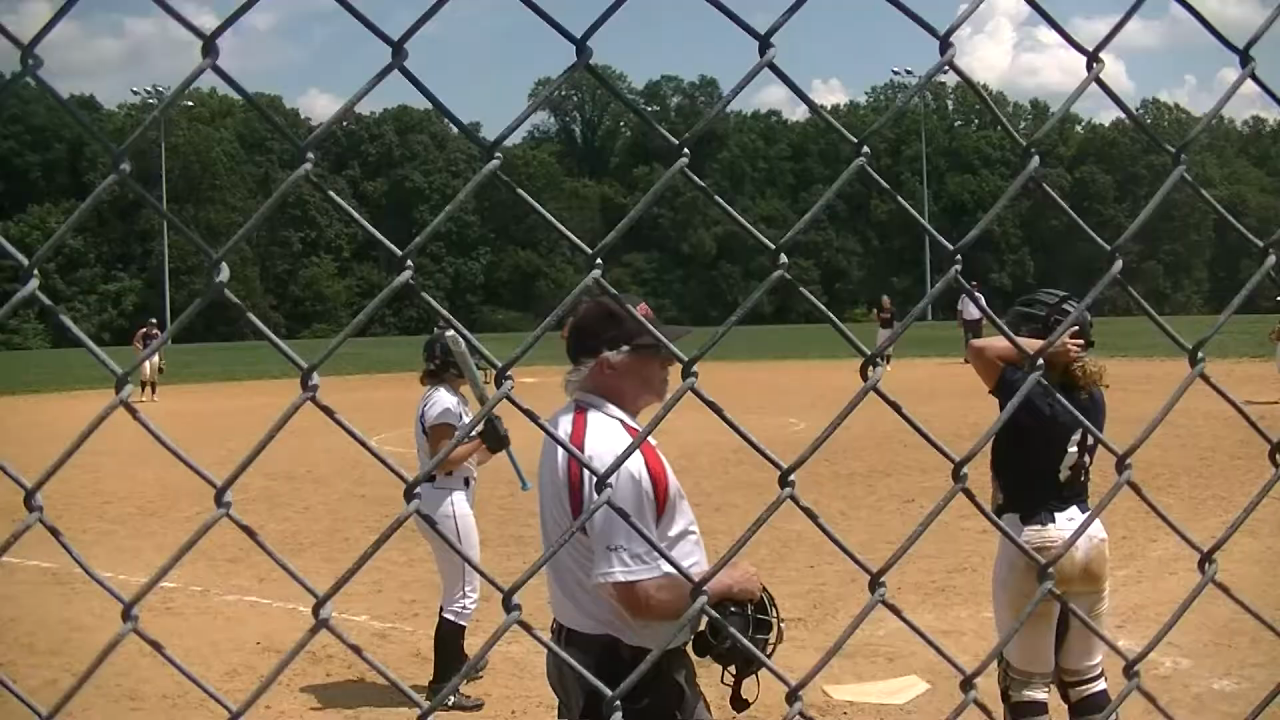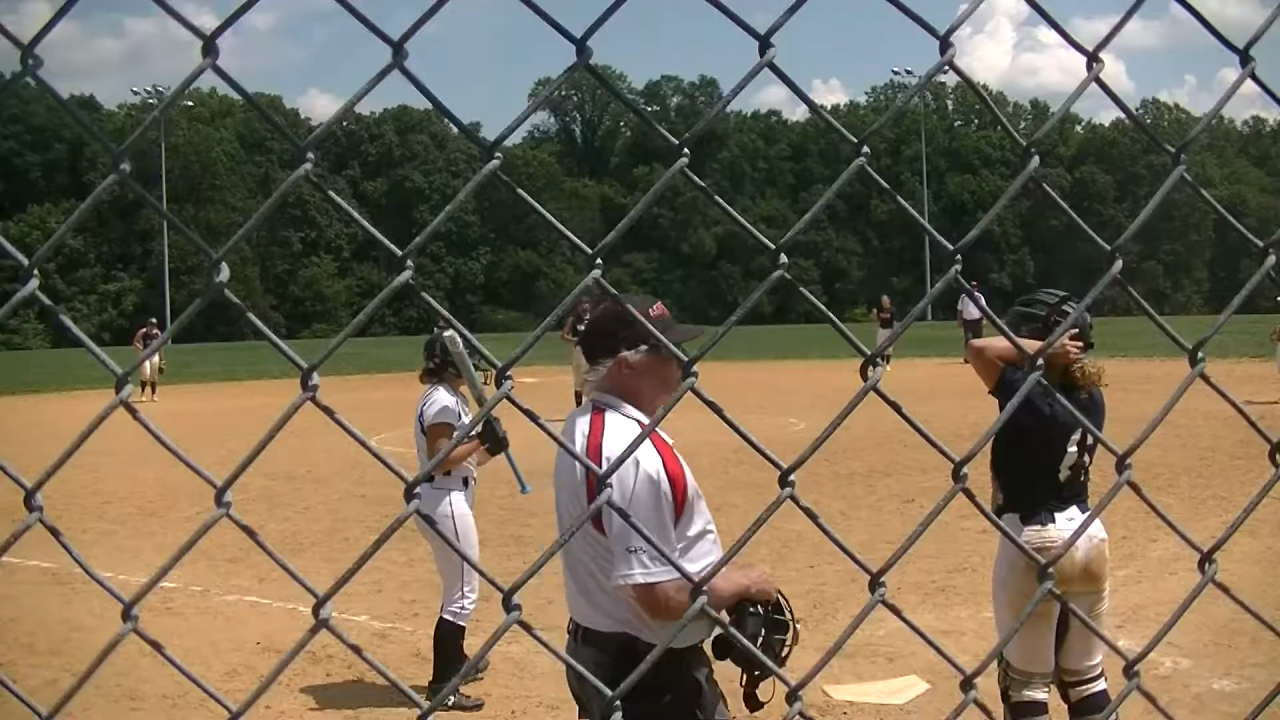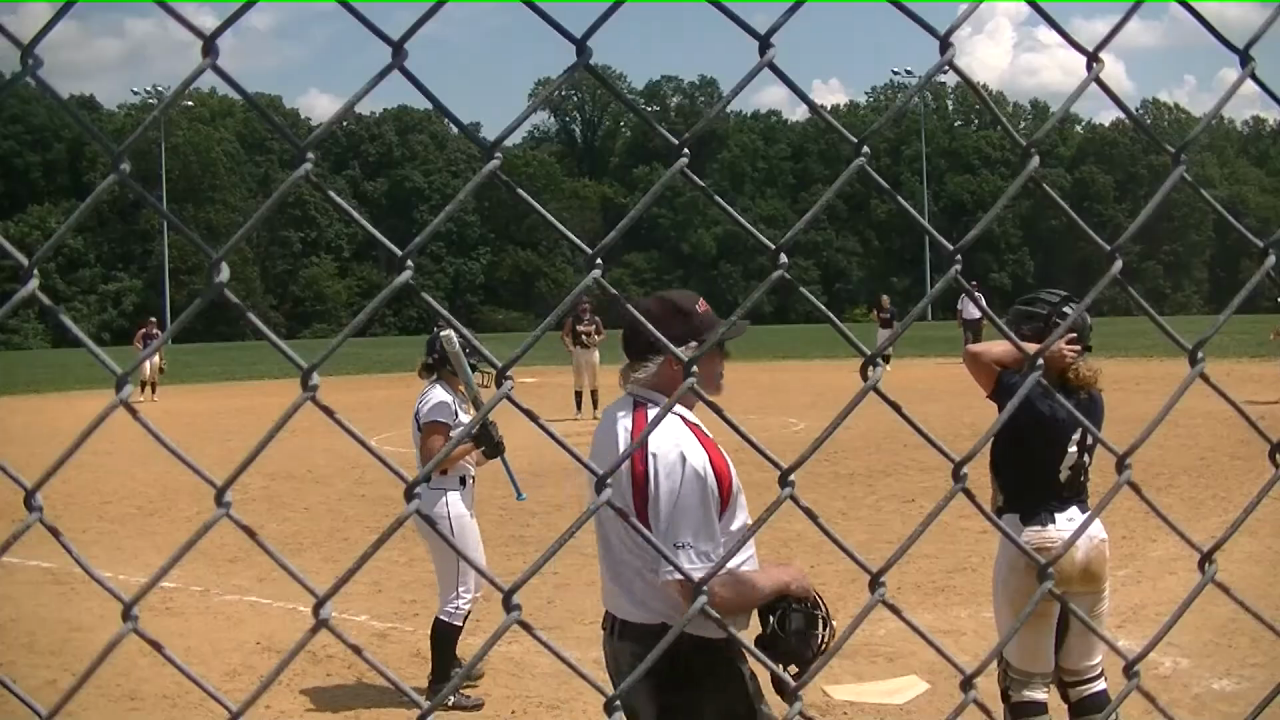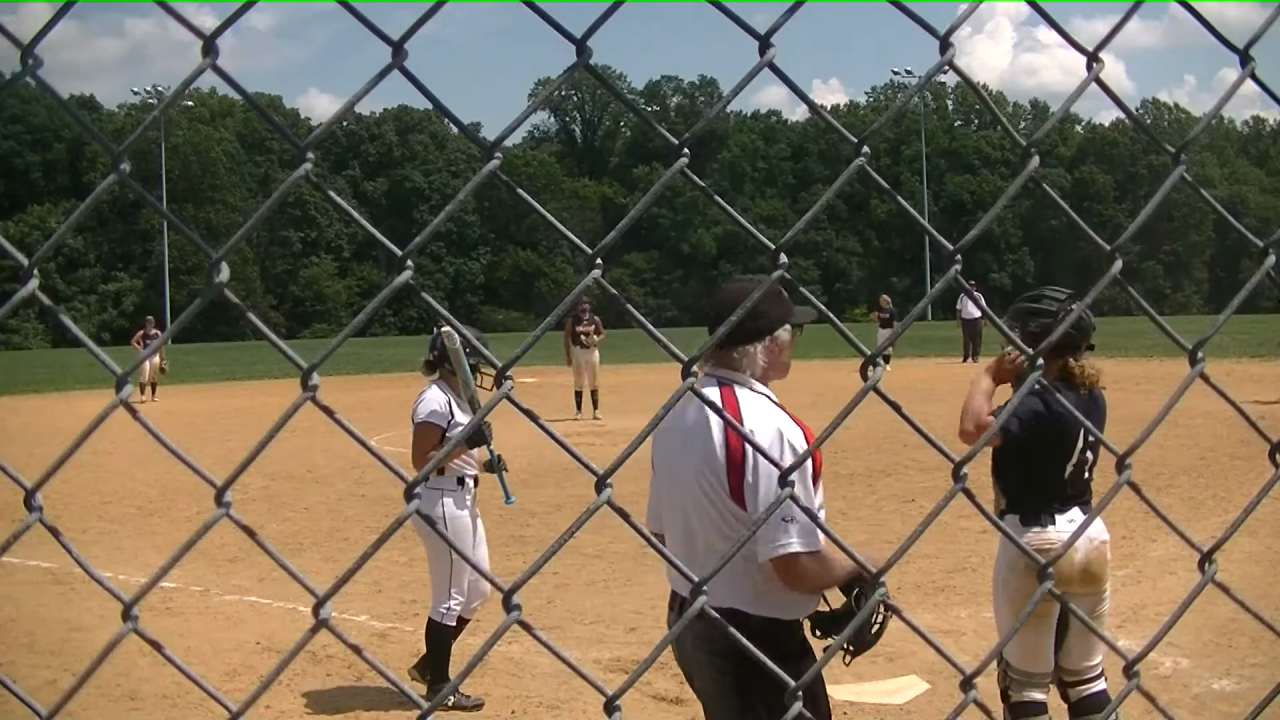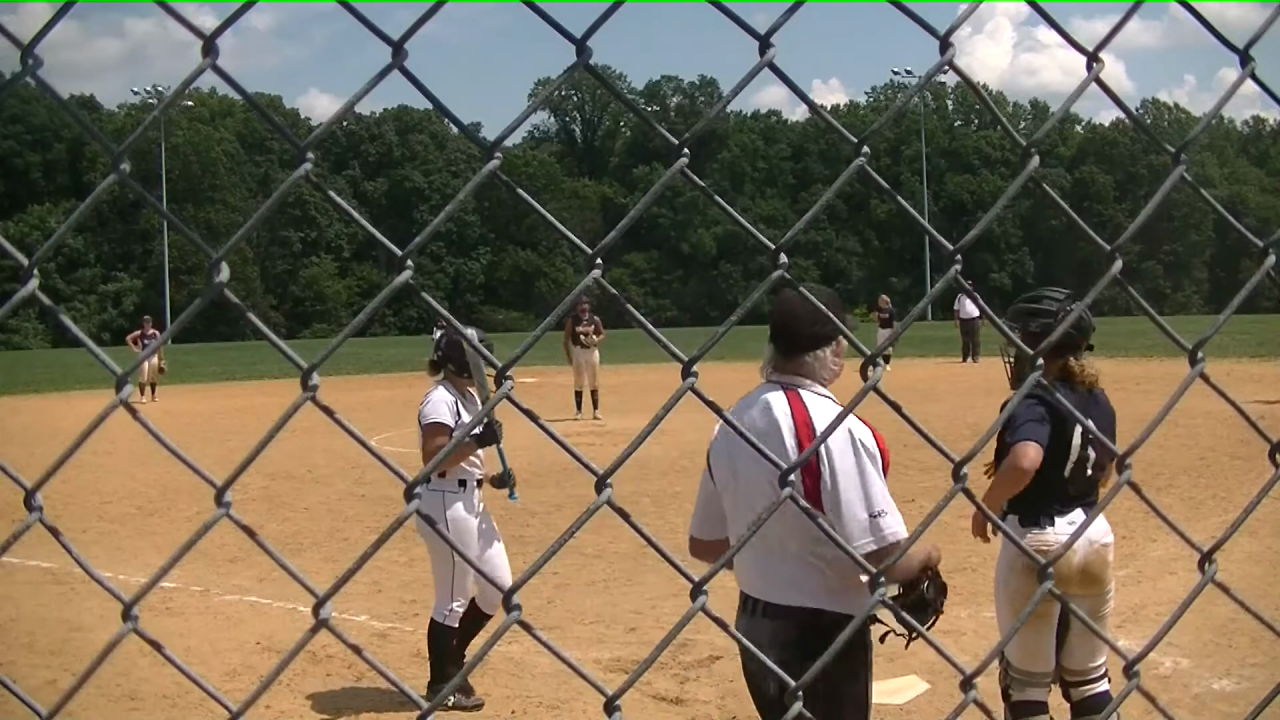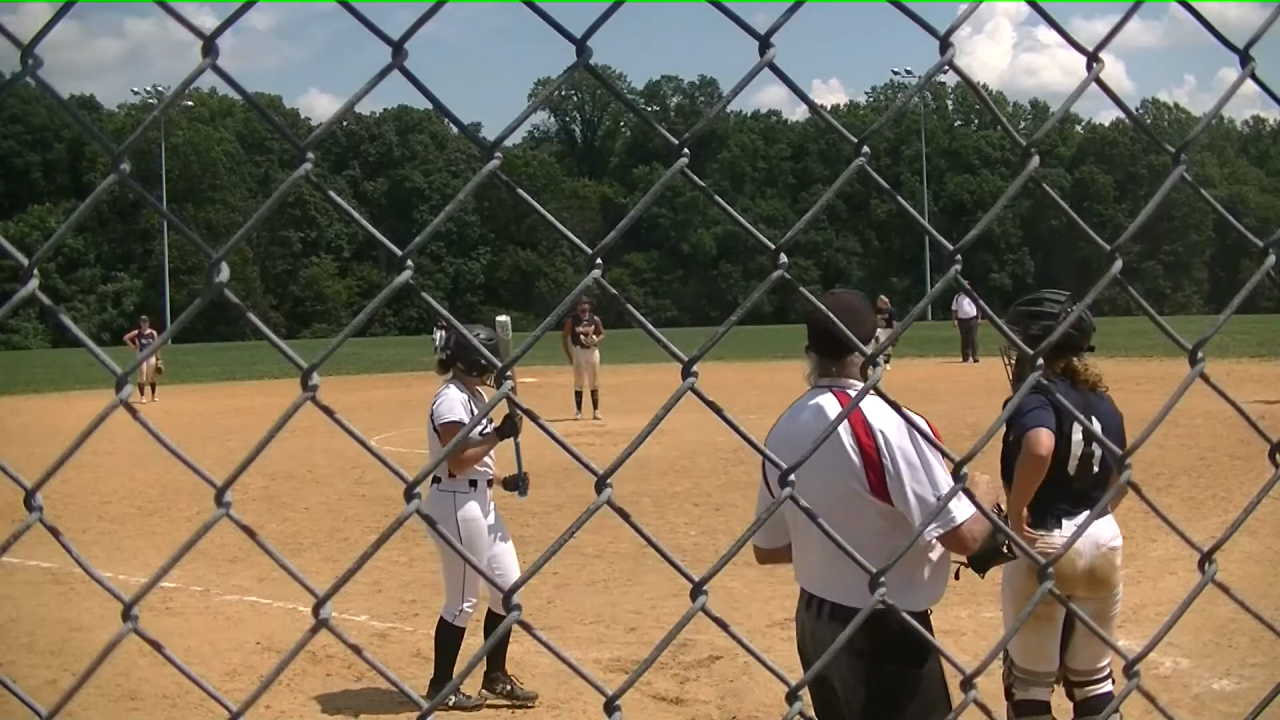
dt=0.2s
person 1, frame 1
left shoulder: (569, 425)
right shoulder: (619, 452)
right elbow: (642, 595)
left wrist: (706, 576)
right wrist: (726, 581)
left hip: (585, 654)
right hip: (629, 669)
person 1, frame 2
left shoulder: (586, 424)
right shoulder: (637, 454)
right elbow: (661, 596)
left wrist: (725, 575)
right wrist: (743, 582)
left hip: (603, 654)
right hip: (650, 670)
person 1, frame 3
left shoulder: (617, 420)
right shoulder: (681, 450)
right elbow: (704, 590)
right wrist: (780, 579)
left hip: (632, 639)
right hip: (685, 658)
person 1, frame 4
left shoulder: (679, 410)
right shoulder: (770, 429)
left elbow: (662, 530)
right elbow: (799, 568)
right wrist: (853, 564)
left hip: (693, 620)
right hip: (753, 639)
person 1, frame 5
left shoulder: (733, 422)
right shoulder: (837, 431)
left elbow: (704, 545)
right elbow: (883, 560)
right wrist: (925, 555)
left hip: (755, 623)
right hip: (819, 636)
person 1, frame 6
left shoulder: (783, 430)
right shoulder: (891, 425)
left elbow: (768, 548)
right elbow: (962, 535)
right wrist: (985, 512)
left hip: (814, 622)
right hip: (884, 635)
person 2, frame 1
left shoulder: (1032, 398)
right shoulder: (1091, 398)
left elbow: (978, 349)
left wrist: (1041, 349)
right wrist: (1059, 357)
left hip: (1033, 542)
right hip: (1088, 537)
left knee: (1025, 680)
right knee: (1085, 674)
person 2, frame 2
left shoulder: (1032, 399)
right shoulder: (1091, 398)
left elbow: (978, 349)
left wrist: (1041, 349)
right wrist: (1061, 357)
left hip: (1033, 542)
right hip: (1088, 537)
left knee: (1025, 679)
right knee: (1085, 674)
person 2, frame 3
left shoulder: (1031, 400)
right shoulder: (1089, 399)
left elbow: (975, 354)
left wrist: (1039, 353)
right wrist: (1049, 359)
left hip: (1033, 542)
right hip: (1088, 536)
left knee: (1025, 680)
right knee: (1085, 674)
person 2, frame 4
left shoulder: (1038, 402)
right shoulder: (1092, 398)
left elbow: (972, 429)
left wrist: (991, 375)
right wrist: (1026, 368)
left hip: (1035, 543)
right hip: (1090, 537)
left knee: (1025, 681)
right knee: (1085, 674)
person 2, frame 5
left shoulder: (1033, 400)
right shoulder: (1098, 401)
left elbow: (1025, 461)
left wrist: (988, 506)
left hip: (1036, 543)
right hip: (1093, 537)
left knee: (1026, 680)
right knee: (1088, 675)
person 2, frame 6
left shoulder: (1036, 396)
right shoulder: (1103, 403)
left elbow: (1039, 448)
right elbow: (1117, 482)
left wrist: (1016, 508)
left hip: (1044, 544)
right hip: (1103, 540)
left knee: (1029, 679)
right knee: (1091, 674)
person 3, frame 1
left shoulder: (448, 398)
right shoulder: (443, 402)
right elbow: (444, 462)
left wrist: (489, 447)
right wrist: (482, 438)
left hip: (447, 500)
right hip: (446, 503)
left knee: (460, 587)
right knee: (463, 593)
left ankle: (456, 661)
right ankle: (441, 685)
person 3, frame 2
left shoulder: (449, 398)
right shoulder: (442, 401)
right elbow: (440, 461)
left wrist: (488, 448)
right wrist: (480, 438)
left hip: (449, 500)
right hip: (446, 503)
left knee: (460, 587)
right knee: (462, 594)
left ankle: (455, 661)
right ankle: (441, 686)
person 3, frame 3
left shoulder: (454, 396)
right shoulder: (438, 399)
right elbow: (432, 460)
left wrist: (485, 452)
right wrist: (476, 441)
left hip: (455, 500)
right hip: (444, 503)
left knee: (469, 585)
right knee: (457, 594)
left ankle: (447, 662)
right ankle: (440, 685)
person 3, frame 4
left shoulder: (461, 397)
right shoulder: (434, 399)
right elbow: (421, 460)
left wrist: (484, 463)
right wrist: (467, 443)
left hip: (463, 501)
right hip: (442, 503)
left knee: (478, 591)
right knee: (450, 597)
left ankle: (431, 662)
right ankle: (439, 686)
person 3, frame 5
left shoulder: (468, 397)
right shoulder: (439, 400)
right elbow: (433, 461)
left wrist: (492, 477)
right wrist: (478, 442)
left hip: (470, 501)
right hip: (446, 505)
left knee: (497, 587)
right knee: (453, 599)
left ankle: (452, 659)
right ankle: (440, 686)
person 3, frame 6
left shoulder: (475, 396)
right shoulder: (451, 399)
right elbow: (457, 463)
left wrist: (505, 481)
right wrist: (499, 434)
left hip: (480, 502)
right hip: (457, 505)
left knee: (509, 587)
right knee: (462, 600)
left ankle: (495, 675)
right ankle: (441, 687)
